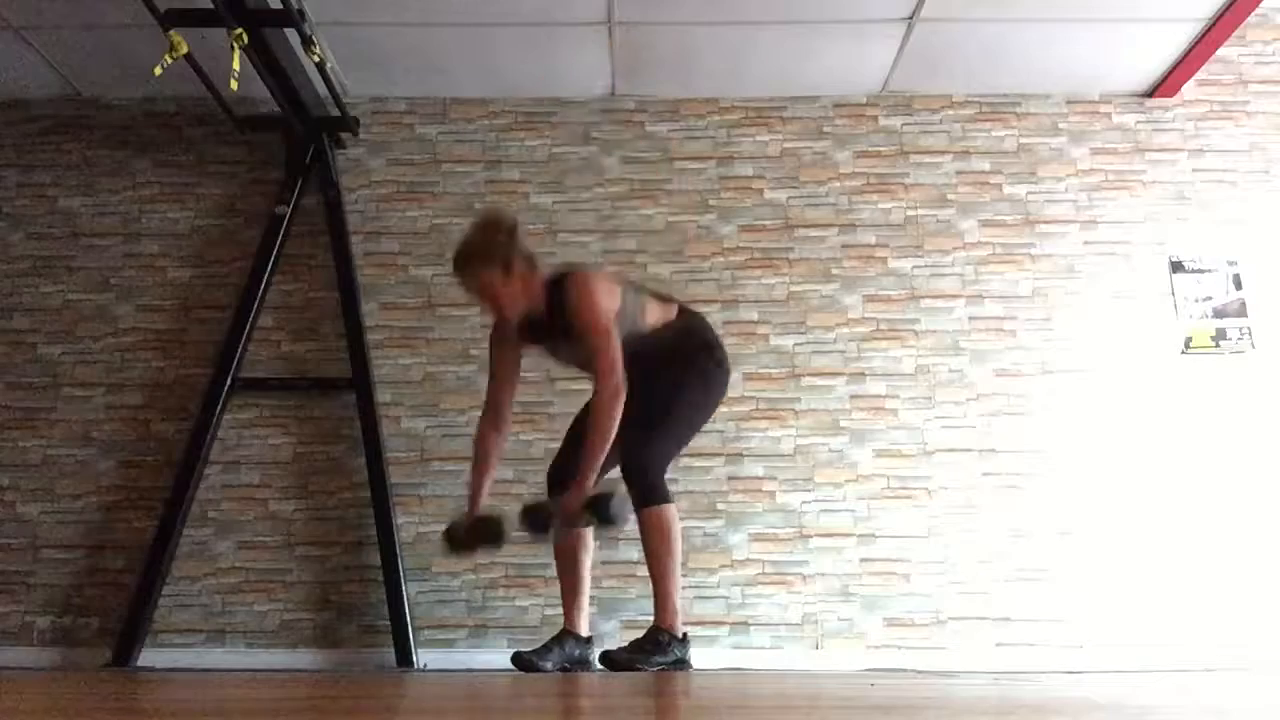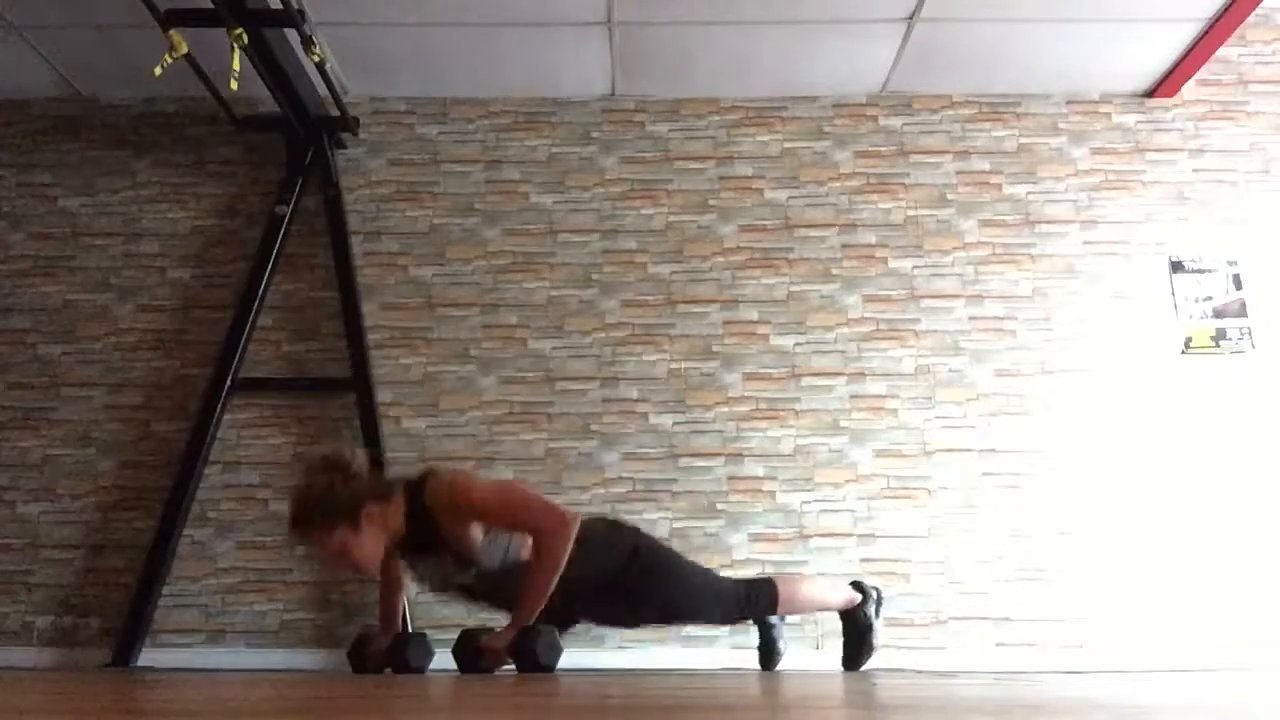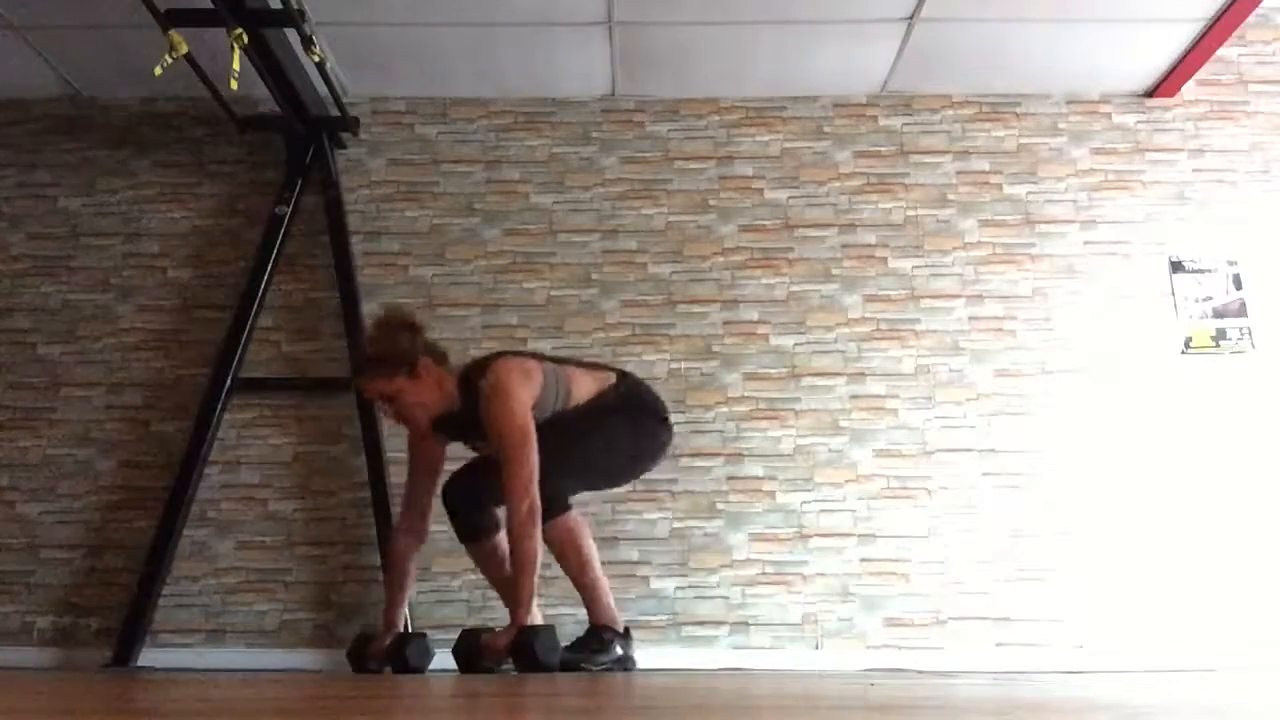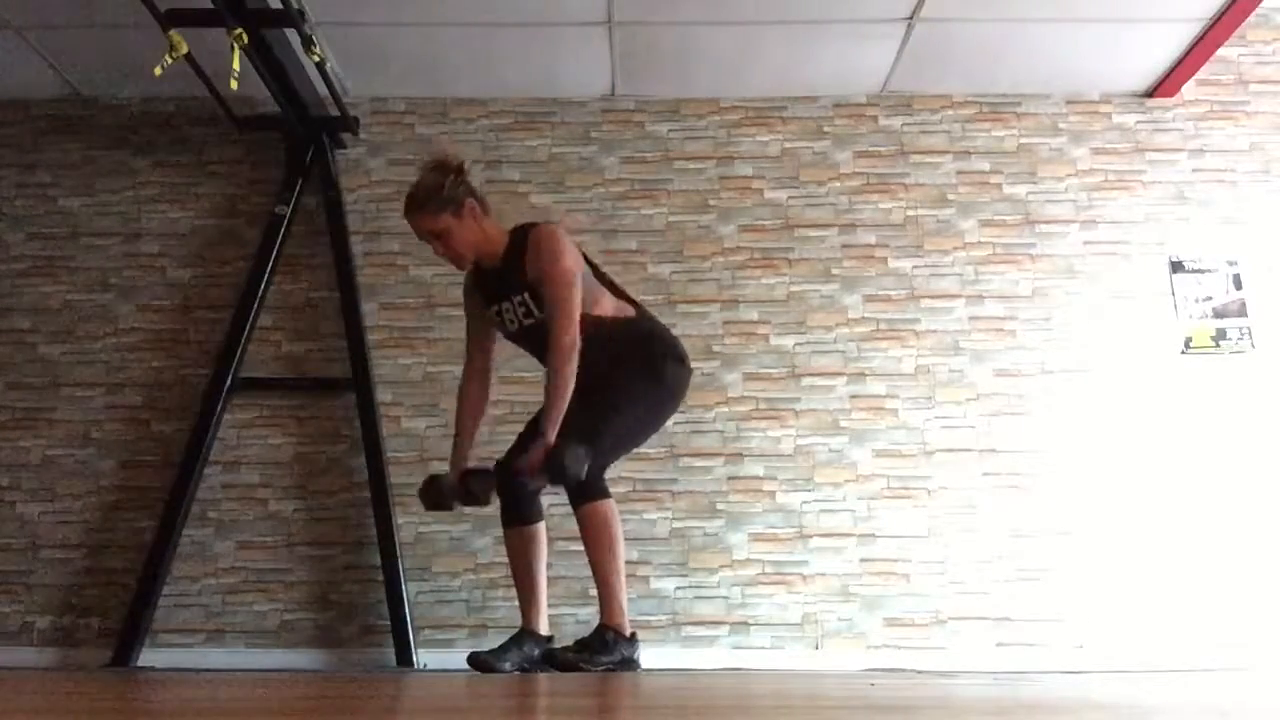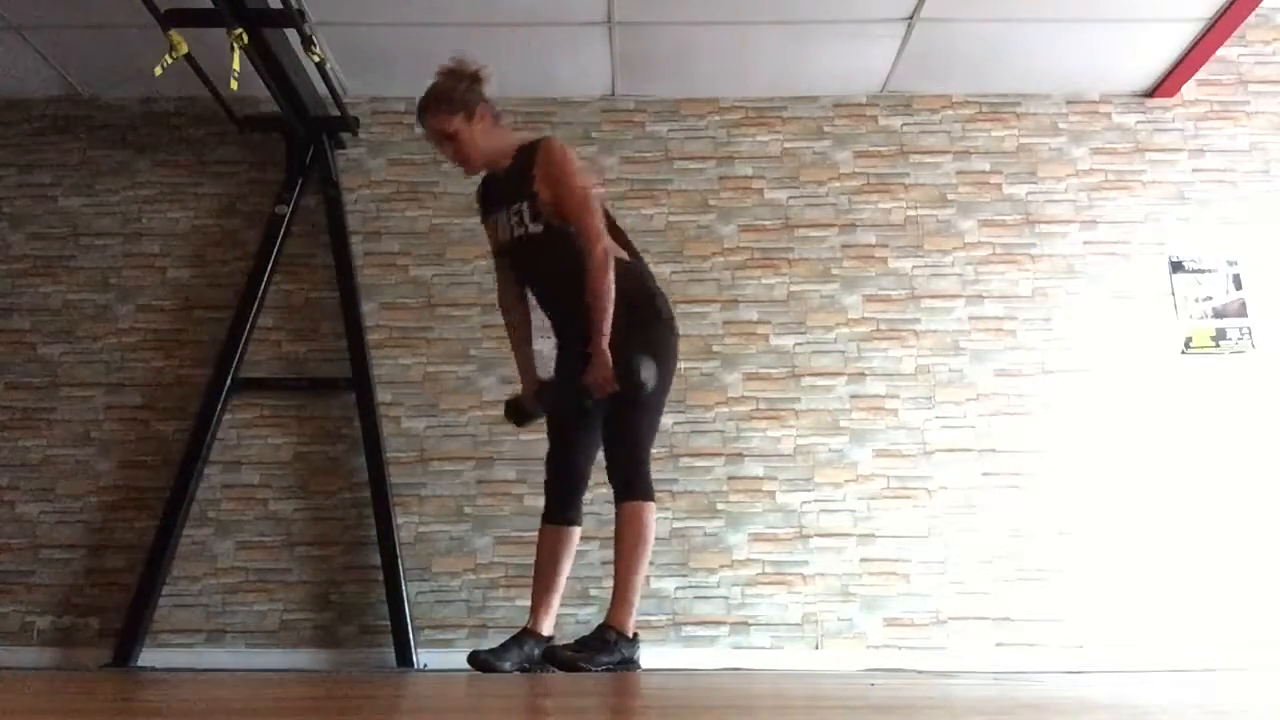
dt=1s
person 1, frame 1
left shoulder: (579, 293)
right shoulder: (511, 324)
left elbow: (613, 387)
right elbow: (493, 420)
left wrist: (586, 482)
right wrist: (474, 506)
left hip: (692, 362)
right hip: (643, 375)
left knee: (640, 456)
right knee: (565, 477)
left ankle: (670, 638)
right ankle: (575, 637)
person 1, frame 2
left shoulder: (445, 496)
right shoulder: (389, 522)
left elbow: (558, 524)
right elbow: (391, 587)
left wrist: (521, 624)
right wrist: (387, 637)
left hip: (612, 564)
right hip: (579, 588)
left knee: (735, 599)
left ankle: (857, 599)
right ankle: (763, 625)
person 1, frame 3
left shoulder: (498, 387)
right shoulder: (432, 425)
left elbow: (526, 506)
right elbow: (410, 528)
left wrist: (515, 619)
right wrist: (391, 626)
left hip: (635, 418)
right hip: (582, 431)
left knee: (533, 485)
right knee: (464, 494)
left ankle: (612, 637)
person 1, frame 4
left shoulder: (544, 243)
right shoulder: (478, 286)
left elbow: (566, 341)
right elbow: (476, 374)
left wrist: (546, 439)
right wrist: (459, 464)
left hip: (650, 365)
right hip: (597, 380)
left knee: (574, 462)
right knee: (513, 478)
left ankle: (617, 636)
right ankle: (534, 636)
person 1, frame 5
left shoulder: (549, 158)
right shoulder: (488, 196)
left elbow: (599, 250)
right elbow: (512, 288)
left wrist: (601, 347)
right wrist: (527, 374)
left hip: (635, 322)
right hip: (579, 334)
left knee: (625, 463)
right knee: (563, 478)
left ankle: (620, 634)
right ankle: (536, 634)
